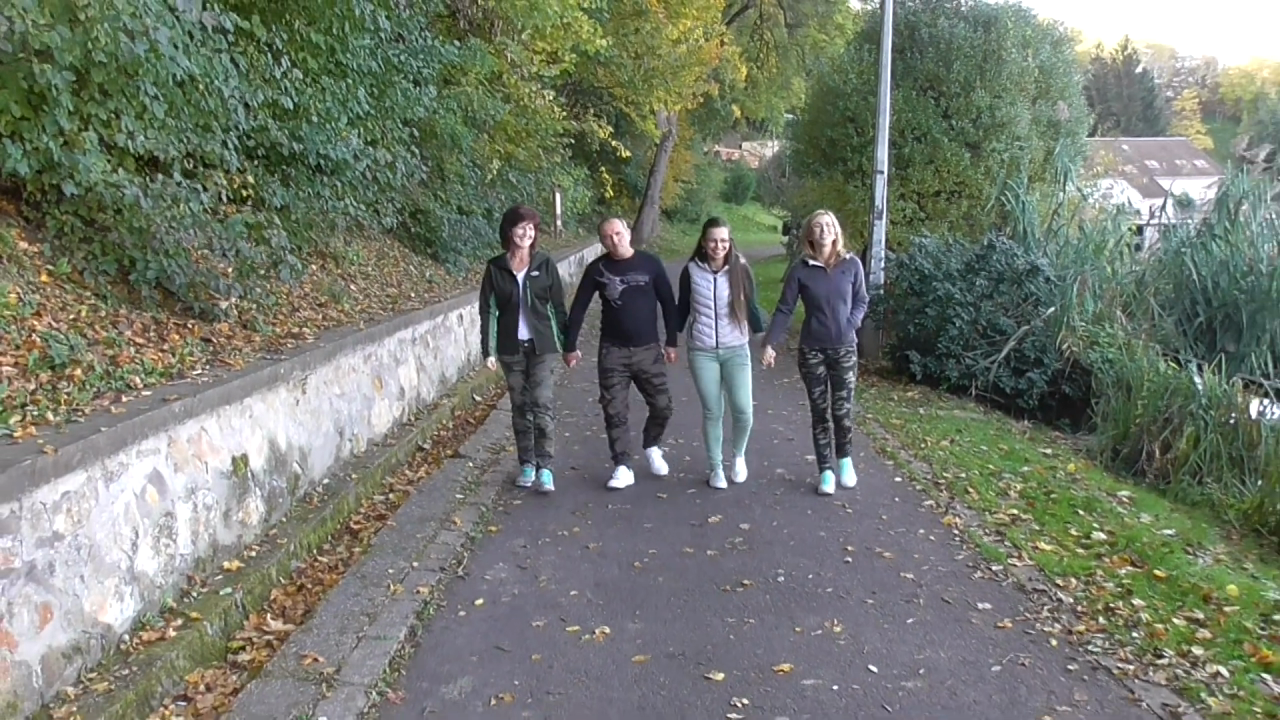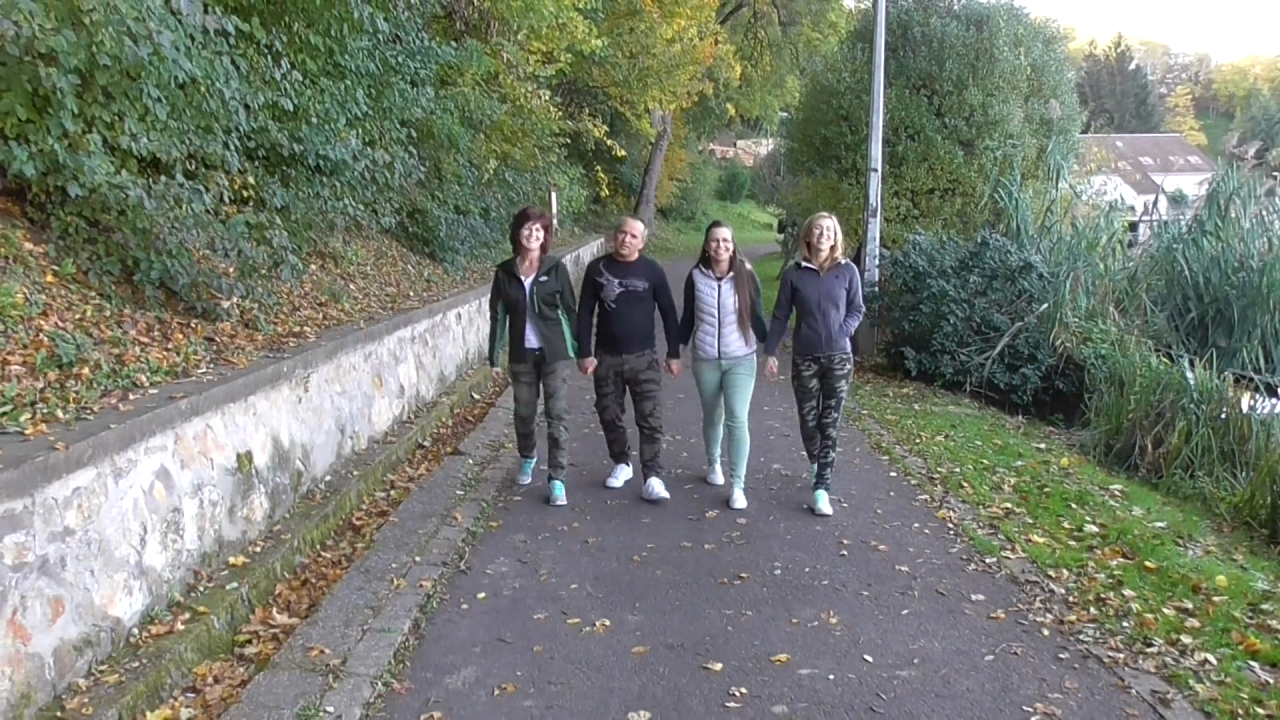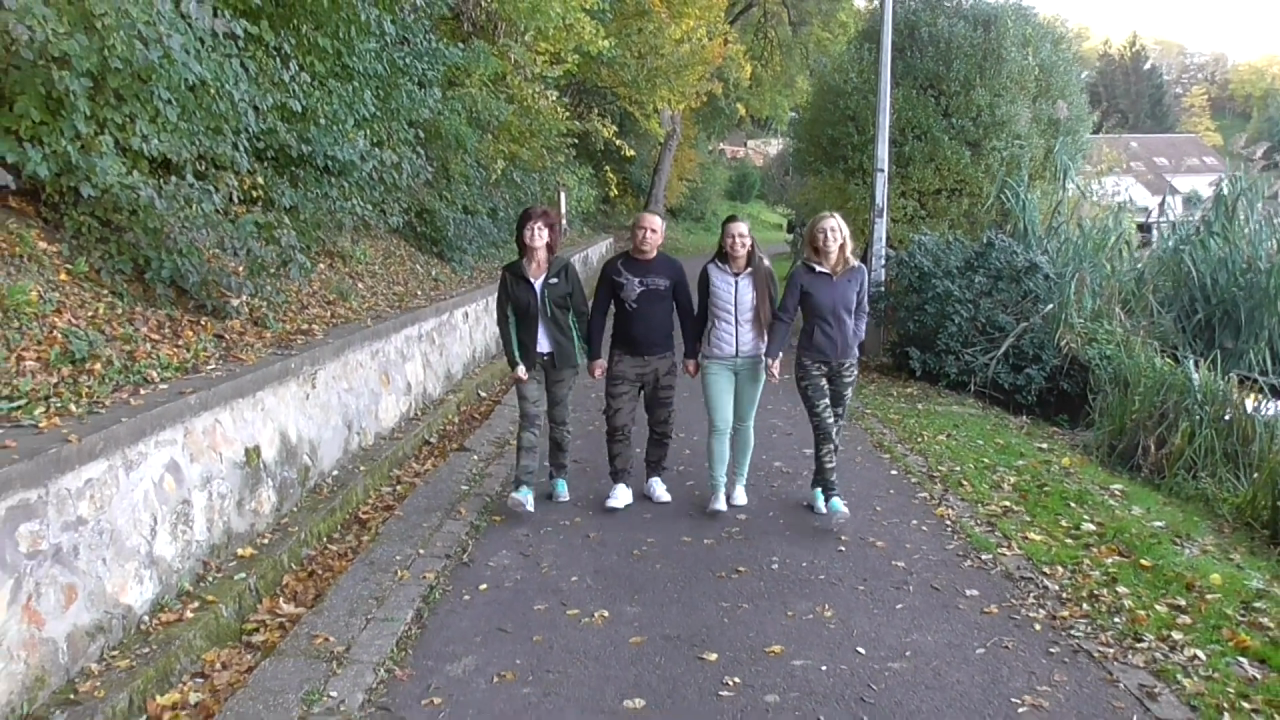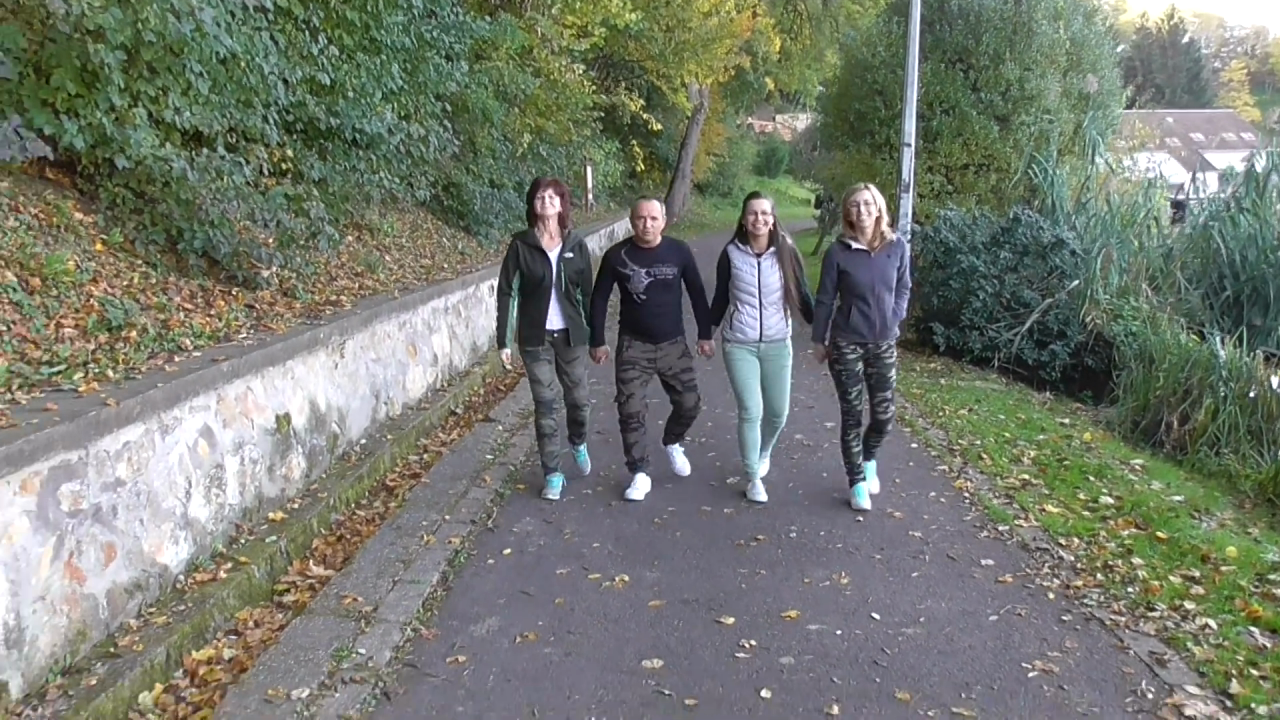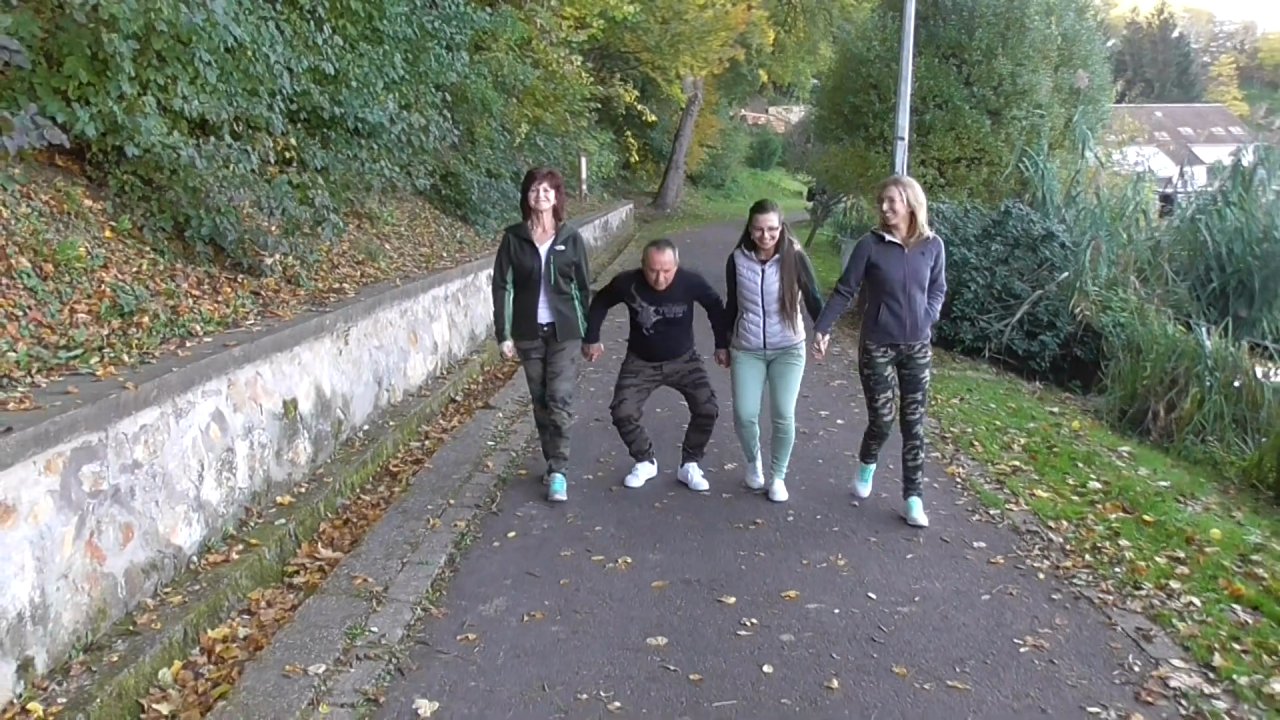
dt=0.5s
person 1, frame 1
left shoulder: (851, 265)
right shoulder: (800, 270)
left elbow: (861, 301)
right elbow: (784, 309)
left wrist: (851, 325)
right wrist: (770, 343)
left hip: (845, 349)
right hip: (812, 350)
left knee: (842, 410)
right knee: (820, 413)
left ankle: (844, 458)
right ankle: (826, 470)
person 1, frame 2
left shoulder: (847, 271)
right shoulder: (793, 273)
left elbow: (857, 310)
right elbow: (780, 316)
left wrist: (841, 332)
right wrist: (770, 353)
left hip: (838, 357)
right hip: (804, 357)
left knee: (829, 424)
right knee: (810, 422)
left ankle: (821, 488)
right ankle: (816, 463)
person 1, frame 3
left shoulder: (857, 272)
right shoulder: (801, 275)
right elbow: (784, 317)
left wrist: (854, 338)
right wrist: (773, 354)
left hip: (846, 362)
right hip: (811, 362)
left knee: (834, 432)
right knee: (824, 430)
left ankle: (818, 487)
right ankle: (831, 498)
person 1, frame 4
left shoulder: (897, 247)
right shoulder: (838, 252)
left elbow: (904, 288)
right elbow: (825, 299)
left wrist: (895, 318)
right wrist: (820, 339)
left hip: (884, 344)
right hip: (846, 343)
left knee: (884, 416)
right knee: (852, 415)
left ankle: (867, 460)
right ankle: (857, 481)
person 1, frame 5
left shoulder: (933, 245)
right shoulder: (870, 245)
left elbow: (938, 289)
right elbow: (845, 289)
left wrist: (928, 319)
right wrist: (822, 328)
left hip: (917, 346)
right hip: (877, 344)
left knee: (914, 423)
right knee: (881, 419)
left ankle: (912, 498)
right ankle: (867, 464)
person 2, frame 1
left shoulder: (545, 264)
right shoulder: (495, 268)
left elbow: (558, 305)
right elbow: (487, 310)
left wrist: (568, 343)
right wrist: (488, 349)
left hip: (542, 345)
right hip: (511, 347)
left knee: (542, 404)
right knee: (520, 407)
left ankle: (545, 468)
right ankle: (527, 464)
person 2, frame 2
left shoulder: (556, 268)
right shoulder: (505, 272)
left elbow: (570, 310)
right elbow: (497, 316)
left wrist: (581, 351)
right wrist: (493, 357)
left hip: (555, 353)
right hip: (522, 355)
left knee: (556, 415)
right knee: (524, 414)
left ankle: (557, 480)
right ankle: (528, 457)
person 2, frame 3
left shoulder: (565, 269)
right shoulder: (511, 274)
left elbow: (581, 313)
right elbow: (505, 321)
left wrist: (590, 353)
right wrist: (514, 360)
left hip: (561, 357)
right hip: (529, 359)
left knee: (559, 420)
right knee: (530, 420)
left ankle: (558, 477)
right ankle: (524, 489)
person 2, frame 4
left shoulder: (576, 245)
right shoulder: (520, 245)
left elbow: (586, 292)
right elbow: (506, 293)
left wrist: (594, 336)
right wrist: (503, 340)
left hip: (571, 336)
right hip: (535, 338)
left knee: (578, 400)
right knee: (546, 405)
left ankle: (578, 445)
right ankle: (553, 474)
person 2, frame 5
left shoulder: (571, 238)
right shoulder: (513, 238)
left elbow: (583, 287)
right elbow: (501, 286)
left wrist: (589, 332)
right wrist: (503, 333)
left hip: (564, 331)
right hip: (528, 332)
left knee: (560, 400)
right knee: (541, 401)
left ankle: (558, 473)
right ankle: (552, 462)
person 3, frame 1
left shoulder: (740, 269)
right shoulder: (691, 271)
left elbow: (751, 307)
right elbow: (682, 308)
left hip: (736, 350)
right hip: (701, 352)
left knee: (743, 409)
right knee: (712, 412)
left ankle: (738, 455)
right ankle: (716, 468)
person 3, frame 2
left shoulder: (746, 276)
right shoulder: (695, 277)
left elbow: (757, 316)
right elbow: (688, 317)
left hip: (741, 360)
right hip: (705, 360)
left knee: (737, 421)
right knee: (712, 418)
left ankle: (737, 486)
right ankle: (713, 463)
person 3, frame 3
left shoulder: (763, 273)
right shoulder: (710, 272)
left elbow: (773, 316)
right elbow: (701, 314)
left hip: (752, 360)
right hip: (716, 360)
left knee: (743, 424)
right knee: (720, 425)
left ankle: (739, 483)
right ankle: (717, 490)
person 3, frame 4
left shoulder: (787, 252)
right shoulder: (731, 254)
left elbow: (803, 295)
right elbow: (721, 297)
left hip: (777, 344)
right hip: (739, 345)
left knee: (778, 410)
right knee: (749, 412)
left ankle: (763, 449)
right ankle: (753, 478)
person 3, frame 5
left shoulder: (795, 258)
right shoulder: (737, 259)
left elbow: (813, 300)
left hip: (788, 350)
right hip: (747, 350)
left knee: (783, 416)
right knee: (744, 416)
left ankle: (777, 476)
right ankle: (753, 461)
person 4, frame 1
left shoulder: (650, 263)
right shoulder: (596, 269)
left elbow: (668, 303)
right elbow: (579, 308)
left wrist: (671, 342)
right wrist: (570, 346)
left hip: (648, 349)
right hip: (612, 351)
left knee: (662, 405)
right knee: (614, 412)
left ankle: (652, 446)
right ankle: (622, 468)
person 4, frame 2
left shoulder: (652, 271)
right shoulder: (597, 269)
left elbow: (668, 313)
right elbow: (585, 312)
left wrist: (673, 354)
right wrist: (585, 353)
left hip: (644, 357)
right hip: (607, 356)
left knee: (649, 419)
right knee: (609, 416)
left ankle: (652, 479)
right ankle: (622, 464)
person 4, frame 3
left shoulder: (672, 268)
right shoulder: (614, 267)
left elbow: (686, 312)
right elbow: (598, 313)
left wrist: (691, 354)
right wrist: (595, 355)
left hip: (662, 359)
right hip: (624, 358)
left knee: (661, 424)
right knee: (618, 423)
left ankle: (654, 478)
right ankle: (620, 486)
person 4, frame 4
left shoulder: (679, 251)
right shoulder: (616, 256)
left elbow: (697, 293)
right elbow: (599, 298)
left wrist: (705, 334)
right wrist: (597, 340)
left hip: (674, 345)
right hip: (633, 346)
left knee: (689, 405)
right knee: (631, 411)
left ankle: (672, 442)
right ankle: (640, 474)
person 4, frame 5
left shoulder: (691, 282)
right shoulder: (626, 283)
left elbow: (715, 307)
right elbow: (600, 303)
left wrist: (722, 345)
right wrist: (592, 338)
left hip: (682, 359)
right hip: (641, 361)
left knee: (707, 408)
right knee: (623, 412)
left ankle: (689, 465)
right ankle: (645, 461)
